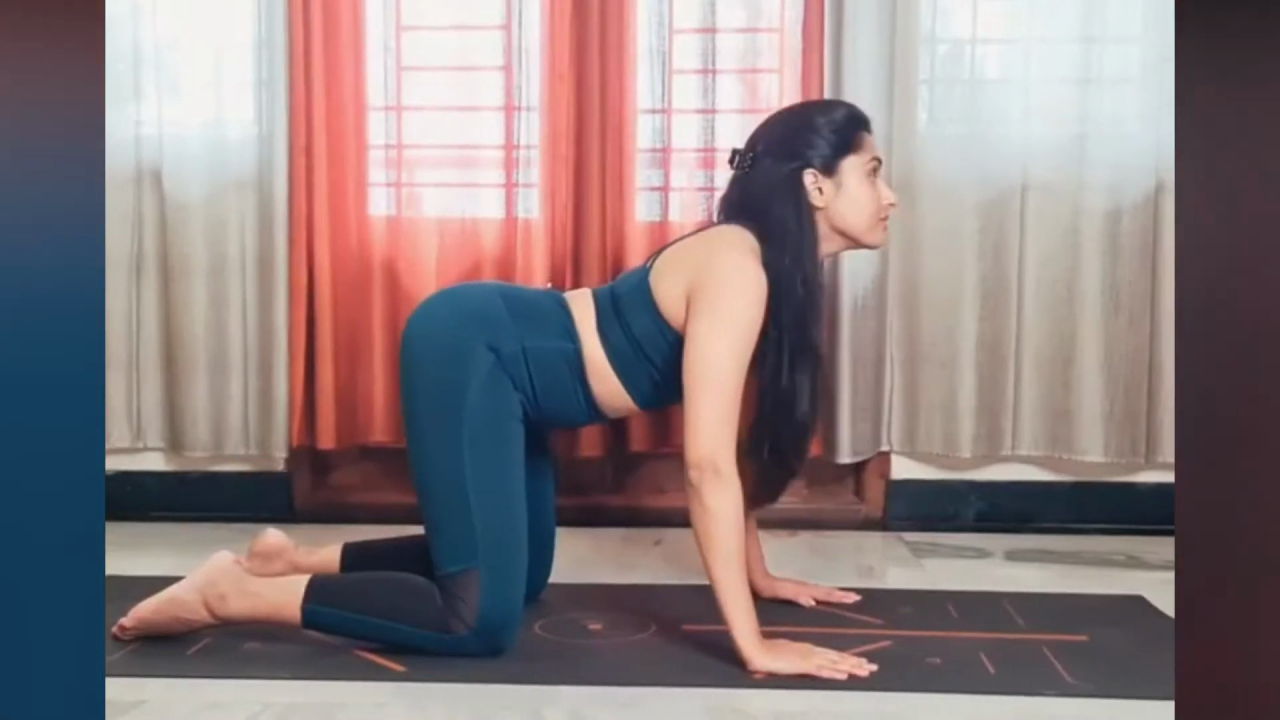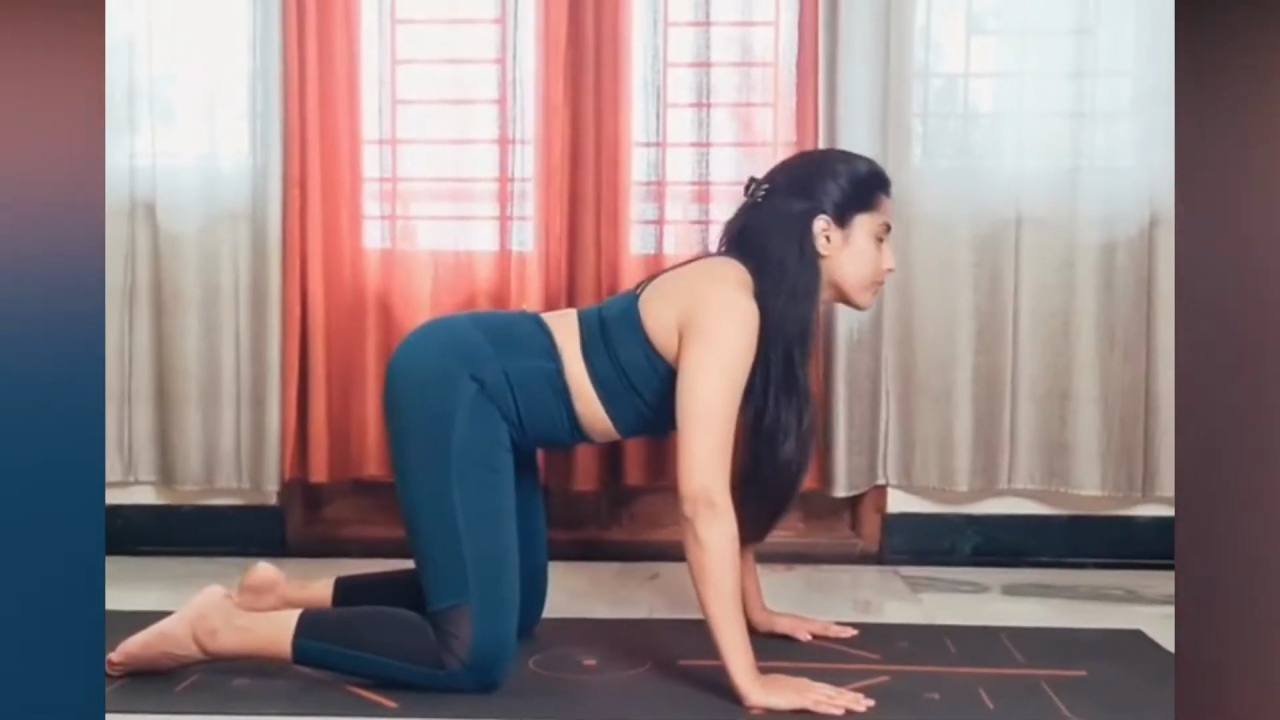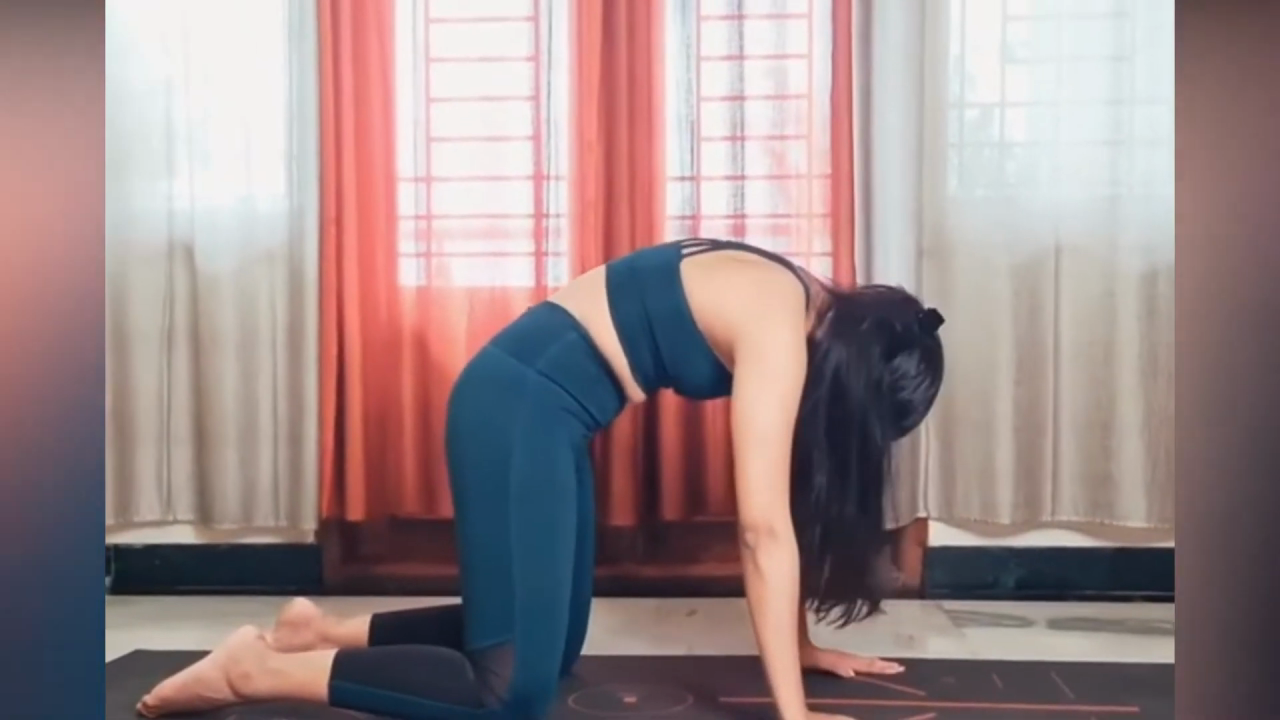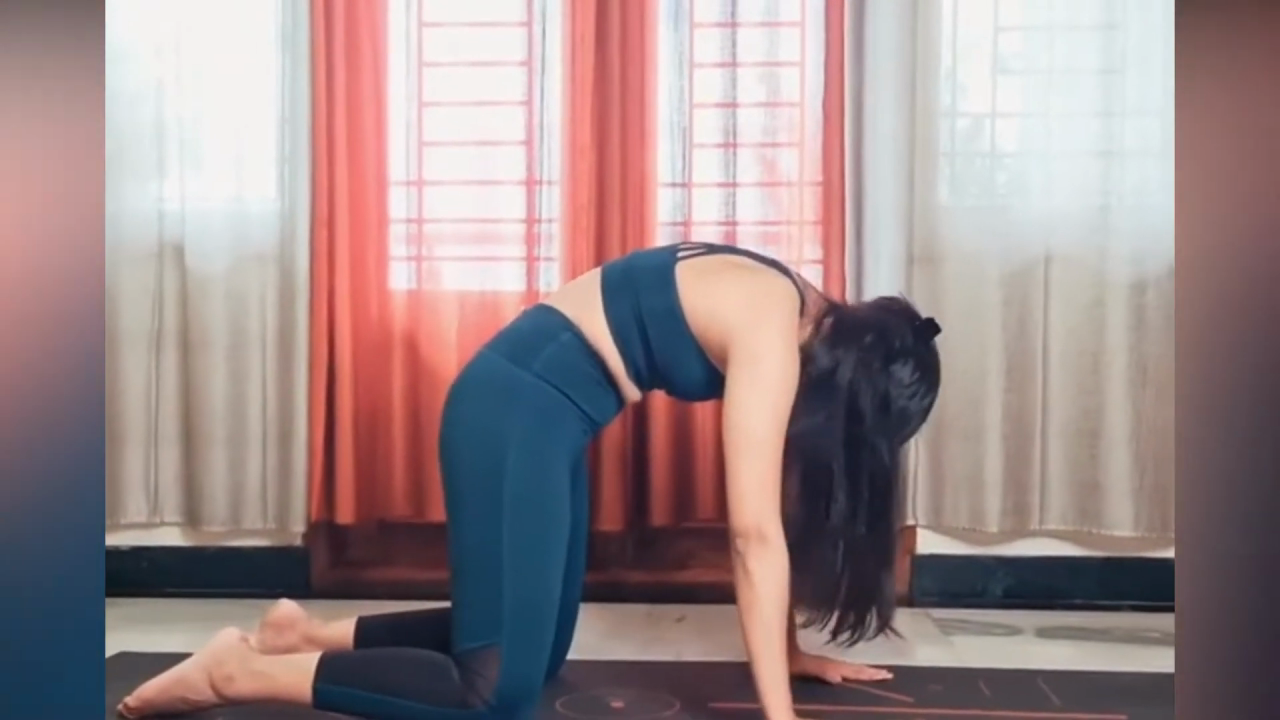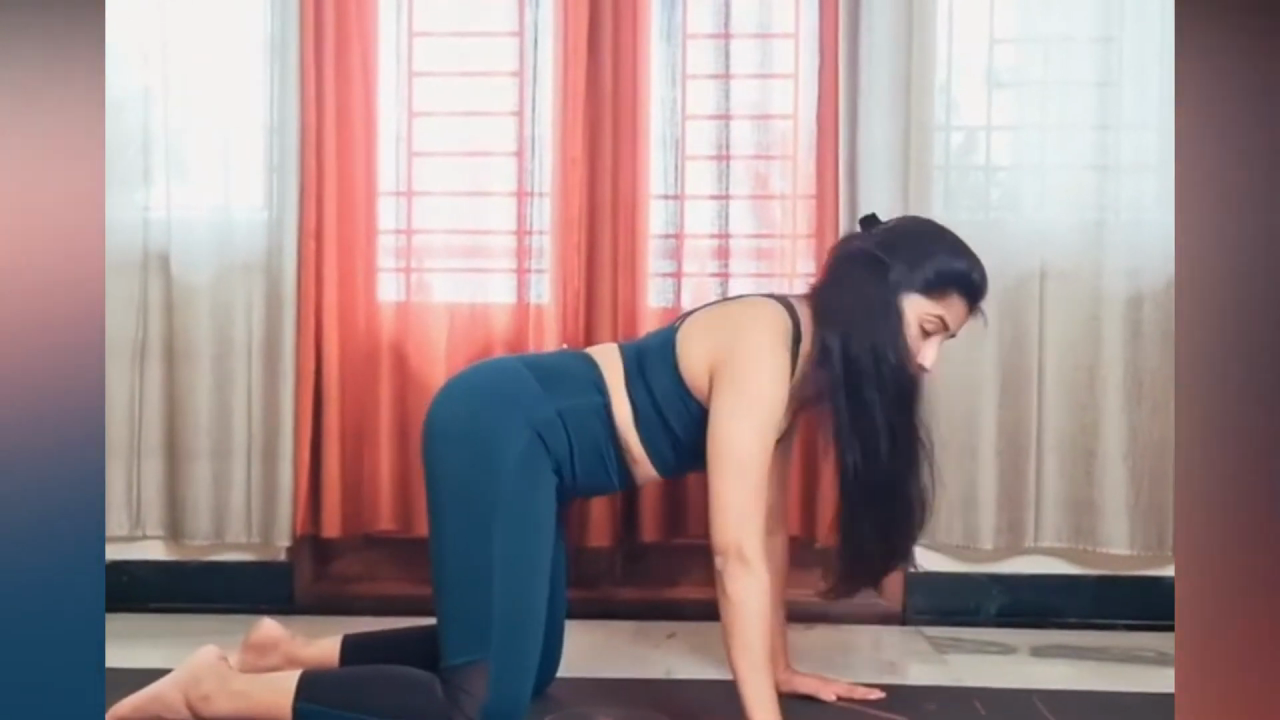
dt=1s
person 1, frame 1
left shoulder: (771, 267)
right shoulder: (738, 272)
left elbow: (726, 442)
right elbow: (707, 466)
left wrist: (756, 572)
right wrist: (753, 644)
left hip: (496, 360)
right hip: (466, 352)
left knee: (522, 574)
right knee: (481, 620)
left ankle: (294, 558)
right ankle: (233, 592)
person 1, frame 2
left shoulder: (769, 306)
right shoulder: (732, 303)
left elbow: (726, 478)
right elbow: (703, 501)
left wrist: (755, 608)
left hip: (481, 390)
right hip: (450, 384)
left knee: (514, 609)
right knee: (474, 654)
left ankle: (286, 591)
right ankle: (224, 627)
person 1, frame 3
left shoulder: (803, 310)
right shoulder: (779, 328)
left elbow: (784, 498)
right elbow: (765, 528)
left wrist: (798, 643)
left hip: (542, 409)
right hip: (517, 409)
left knee: (551, 642)
left ankle: (324, 630)
person 1, frame 4
left shoulder: (806, 319)
right shoulder: (772, 337)
left elbow: (773, 504)
right elbow: (756, 534)
left wrist: (788, 650)
left hip: (541, 411)
right hip: (515, 411)
left knee: (538, 649)
left ankle: (308, 632)
person 1, frame 5
left shoulder: (807, 352)
right shoulder: (765, 349)
left elbow: (765, 523)
right elbow: (737, 552)
left hip: (520, 439)
right hip: (497, 430)
